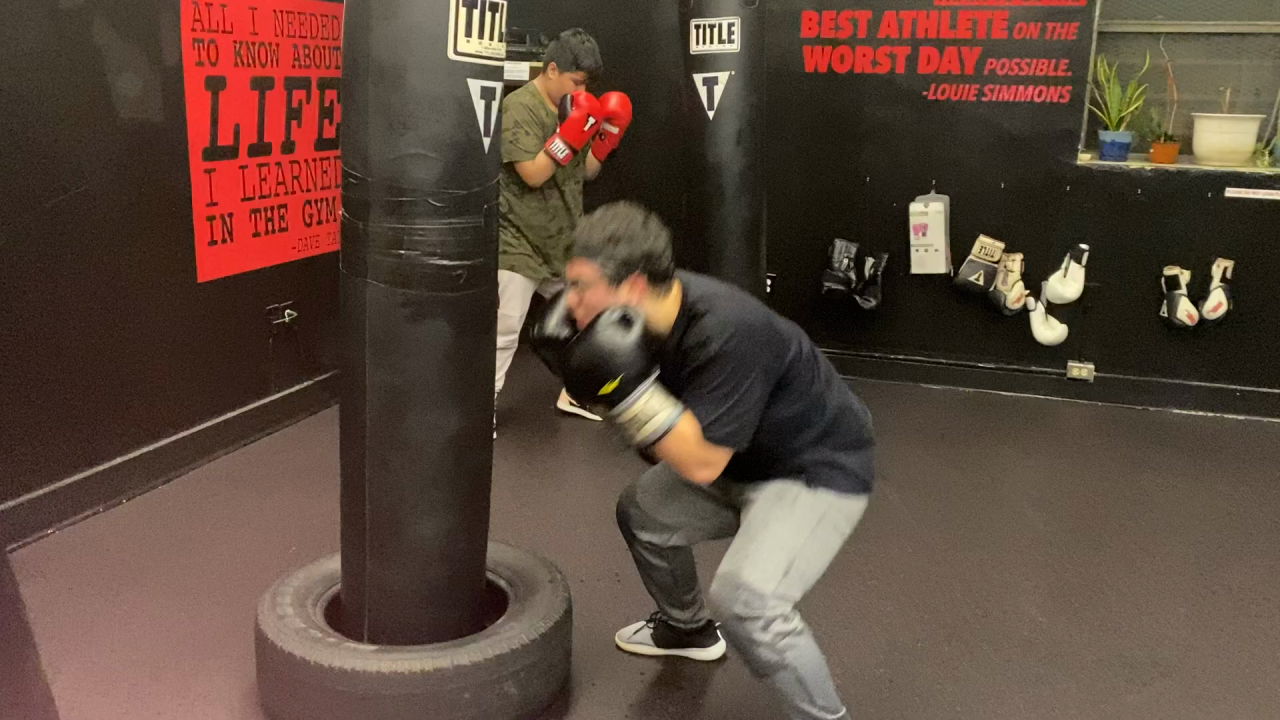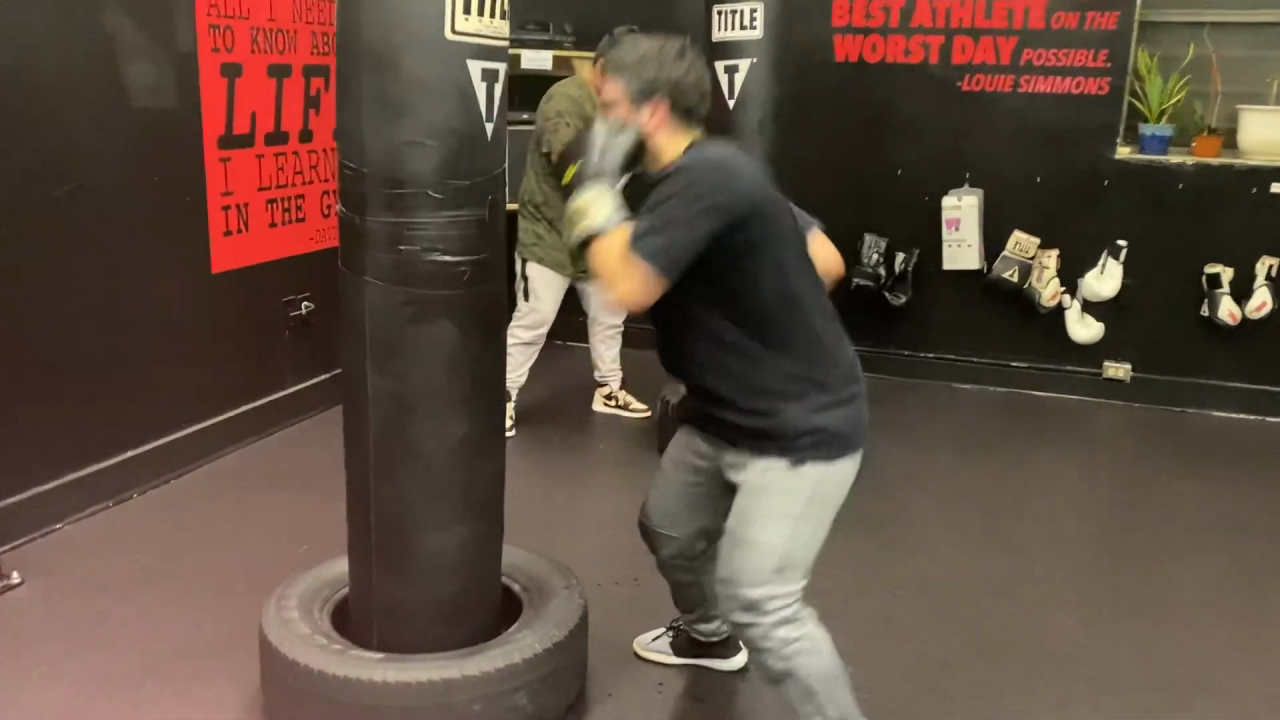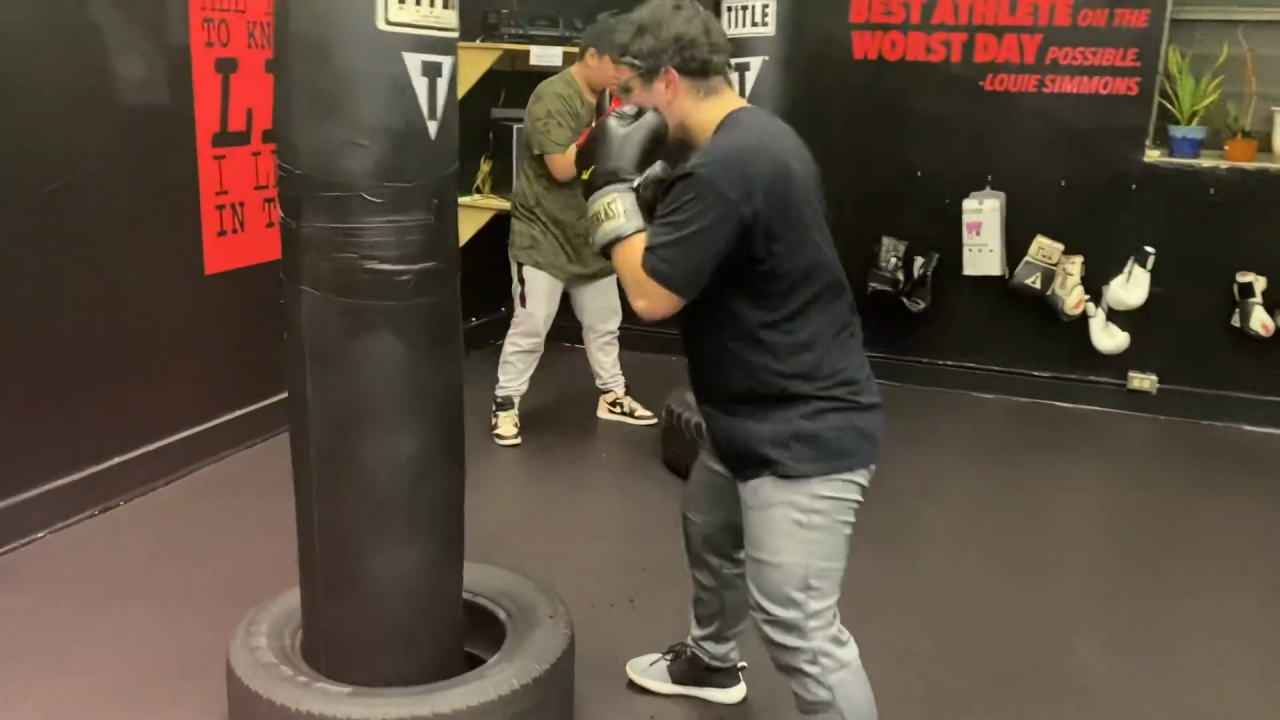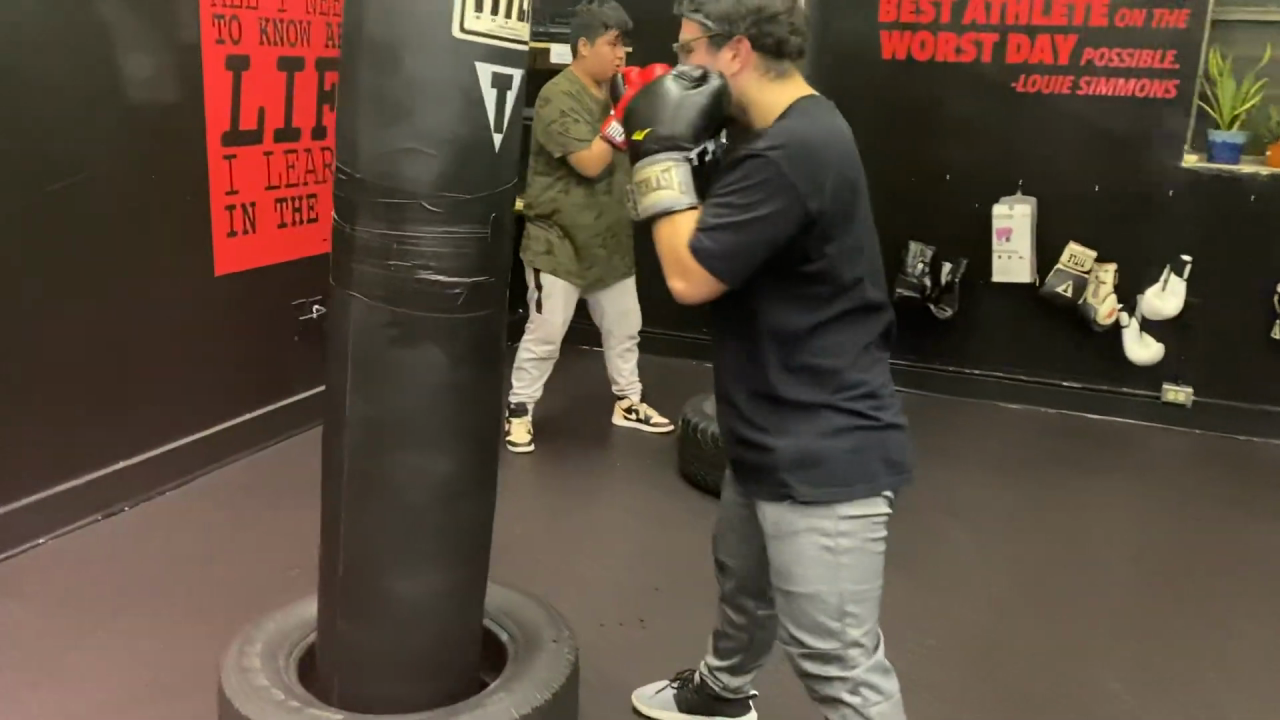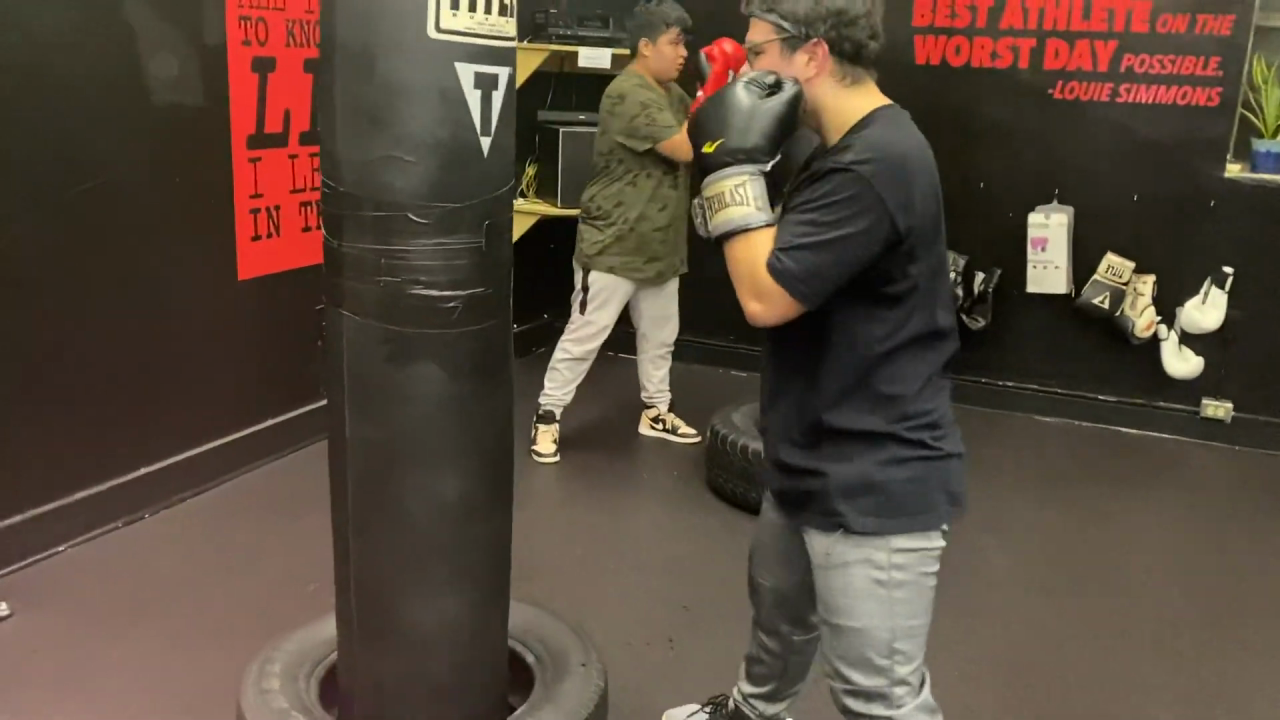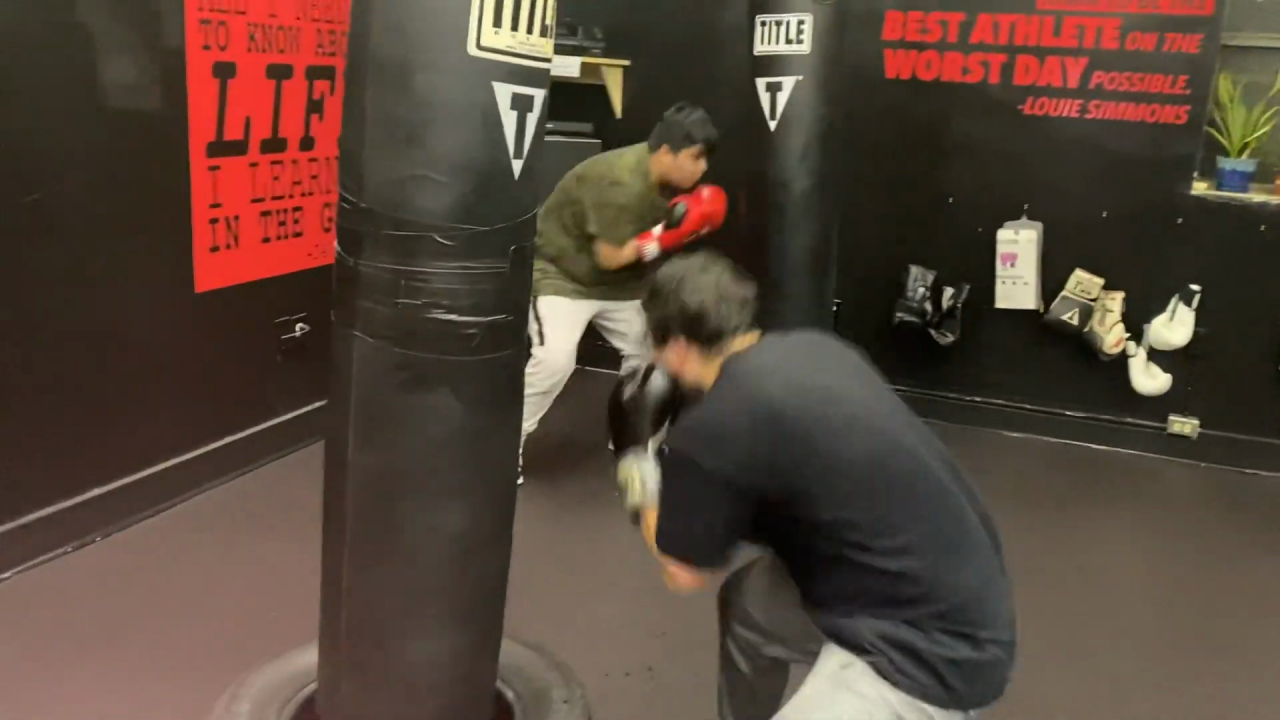
dt=0.4s
person 1, frame 1
left shoulder: (727, 331)
left elbow: (702, 464)
left wrist: (625, 380)
right wrist: (579, 363)
left hip: (821, 471)
right hip: (749, 457)
left knee: (746, 601)
right knee: (642, 515)
right ankle: (687, 622)
person 1, frame 2
left shoulder: (718, 176)
right shoulder: (704, 177)
left elbow: (630, 290)
right elbow: (826, 263)
left wrist: (593, 187)
left hip: (804, 428)
right hip: (726, 415)
left knee: (756, 602)
right knee: (667, 526)
right ankle: (707, 634)
person 1, frame 3
left shoulder: (722, 168)
right shoulder: (762, 137)
left elbow: (652, 297)
left wrist: (613, 184)
right wrist: (652, 197)
left hip: (807, 432)
right hip: (756, 415)
left knee: (798, 628)
right knee: (710, 525)
right ankle: (711, 659)
person 1, frame 4
left shoulder: (793, 153)
right shoulder: (802, 133)
left elbow: (689, 277)
right elbow: (723, 240)
left wrist: (663, 152)
right wrist: (667, 148)
left hip: (821, 455)
right hip: (772, 437)
right knee: (743, 575)
person 1, frame 5
left shoulder: (875, 164)
right shoulder: (871, 141)
left elbow: (764, 299)
right elbow: (791, 256)
left wrist: (733, 166)
right wrist: (744, 160)
left hip: (877, 477)
right hip: (820, 459)
right knee: (779, 594)
person 1, frame 6
left shoulder: (717, 434)
right shoulder: (811, 348)
left elbow: (685, 570)
left wrist: (638, 458)
left hip: (935, 643)
right knee: (745, 601)
person 2, frame 1
left shoulder: (571, 107)
right shoulder: (520, 107)
left elbow: (586, 170)
right elbow: (533, 175)
left wrist: (608, 134)
right wrist: (571, 131)
left hip: (561, 240)
right hip: (517, 241)
right knee: (503, 329)
left ankle: (573, 392)
person 2, frame 2
right shoulder: (563, 100)
right elbow: (568, 165)
right hip: (548, 234)
left knee: (609, 313)
right knee: (531, 323)
left ankle: (607, 389)
right ankle: (502, 398)
person 2, frame 3
left shoulder: (607, 99)
right shoulder: (552, 97)
right elbow: (563, 168)
left hip: (590, 236)
right hip: (543, 236)
left knee: (604, 322)
right knee: (530, 328)
left ankle: (612, 395)
right ankle: (505, 405)
person 2, frame 4
left shoulder: (613, 90)
right shoulder: (557, 97)
left elbow: (634, 147)
right elbow: (591, 163)
right wrist: (626, 110)
left hip: (609, 240)
right hip: (559, 242)
left knee: (624, 326)
right knee: (544, 335)
left ankle: (628, 402)
right ankle: (519, 411)
person 2, frame 5
left shoulder: (668, 90)
right shoulder: (630, 95)
right elbow: (685, 148)
left wrist: (715, 88)
right wrist: (712, 90)
left hip: (660, 241)
right hip: (614, 242)
left knee: (661, 334)
right knee: (586, 333)
left ankle: (656, 412)
right ankle: (547, 417)
person 2, frame 6
left shoulder: (663, 184)
right shoulder: (620, 181)
left elbow: (651, 242)
right elbow: (609, 257)
left wrist: (685, 226)
right wrist: (670, 234)
right hip: (558, 273)
left knee: (646, 348)
right knee: (552, 361)
